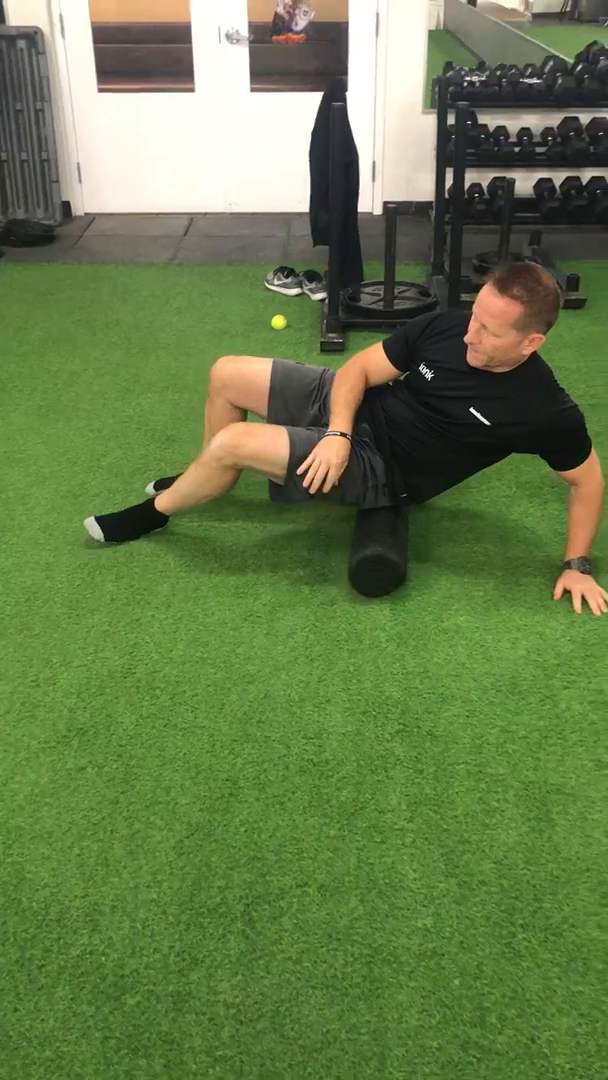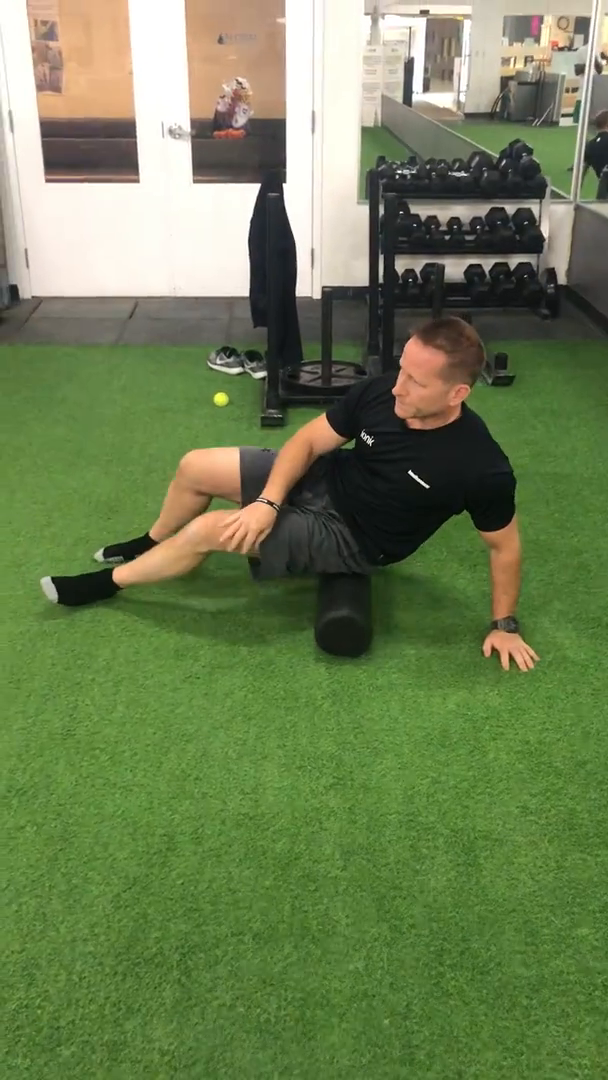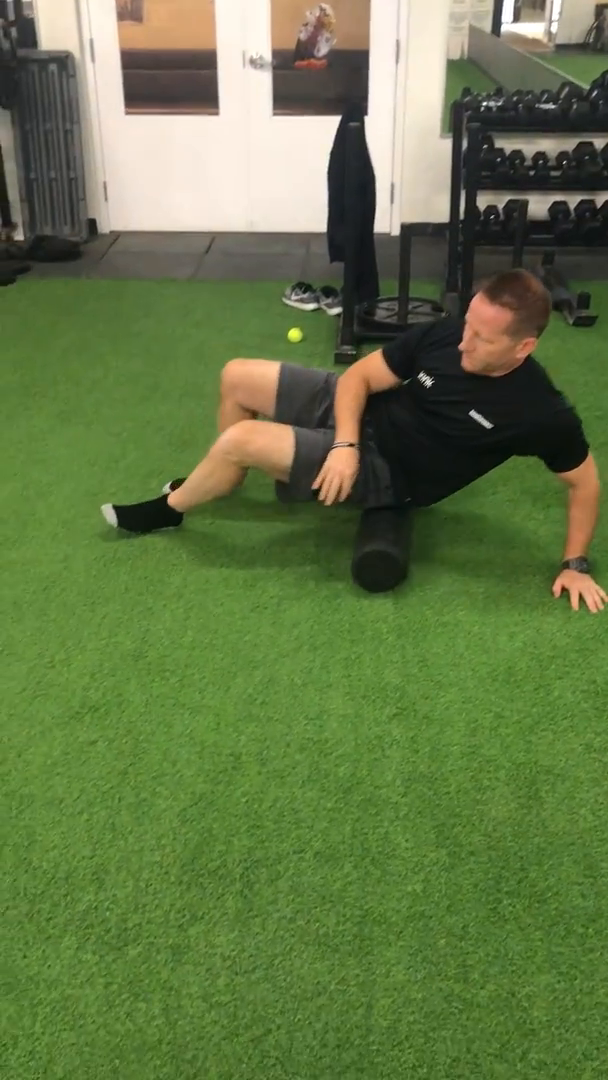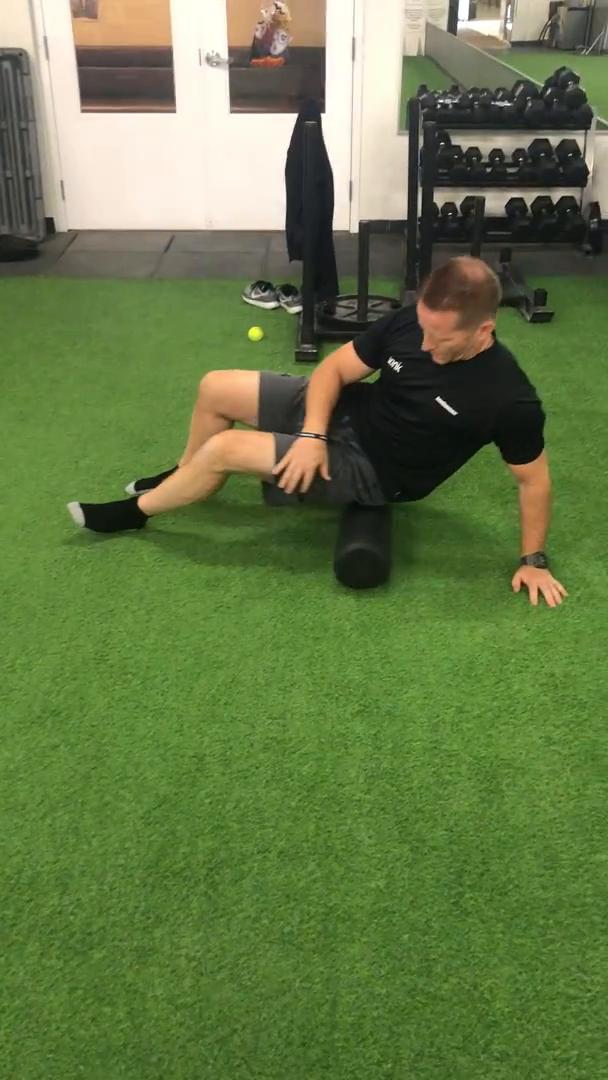
dt=1s
person 1, frame 1
left shoulder: (544, 410)
right shoulder: (445, 327)
right elbow: (359, 369)
right wrist: (338, 434)
left hip: (381, 467)
right hip: (359, 409)
left knee: (232, 443)
right knee: (227, 374)
left ankle: (154, 513)
right ankle: (199, 478)
person 1, frame 2
left shoulder: (479, 468)
right shoulder: (380, 393)
left elbow: (505, 545)
right elbow: (308, 440)
left wrist: (504, 625)
right wrist: (268, 502)
left hip: (351, 538)
right hip: (323, 480)
left knee: (207, 530)
right knee: (193, 467)
left ankle: (108, 583)
right ankle: (151, 543)
person 1, frame 3
left shoulder: (541, 412)
right shoulder: (445, 335)
right elbow: (359, 376)
right wrist: (346, 445)
left hip: (387, 471)
right hip: (362, 413)
left knee: (239, 442)
right knee: (238, 376)
left ankle: (168, 510)
right ankle: (209, 480)
person 1, frame 4
left shoulder: (508, 399)
right shoulder: (411, 322)
left elbow: (534, 479)
right elbow: (335, 368)
left wrist: (533, 561)
right wrist: (312, 435)
left hip: (372, 470)
right hip: (346, 412)
left knee: (224, 449)
right knee: (214, 387)
left ankle: (135, 512)
right ankle: (182, 477)
